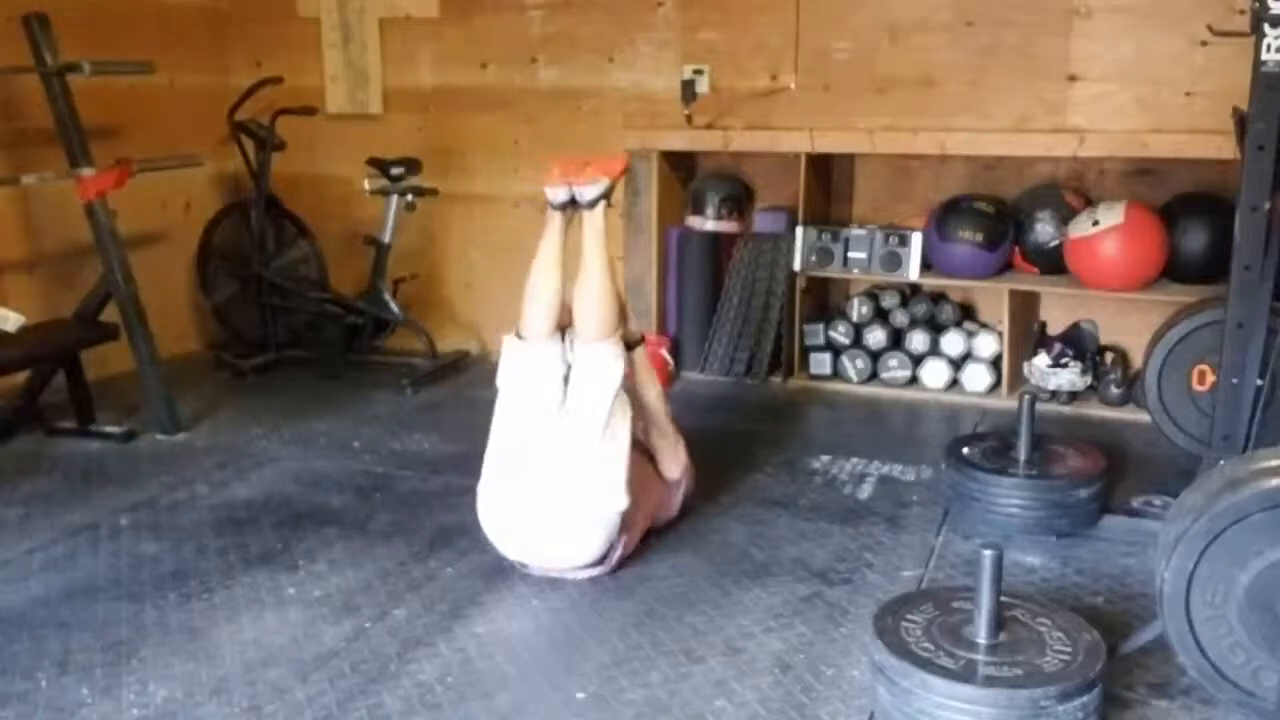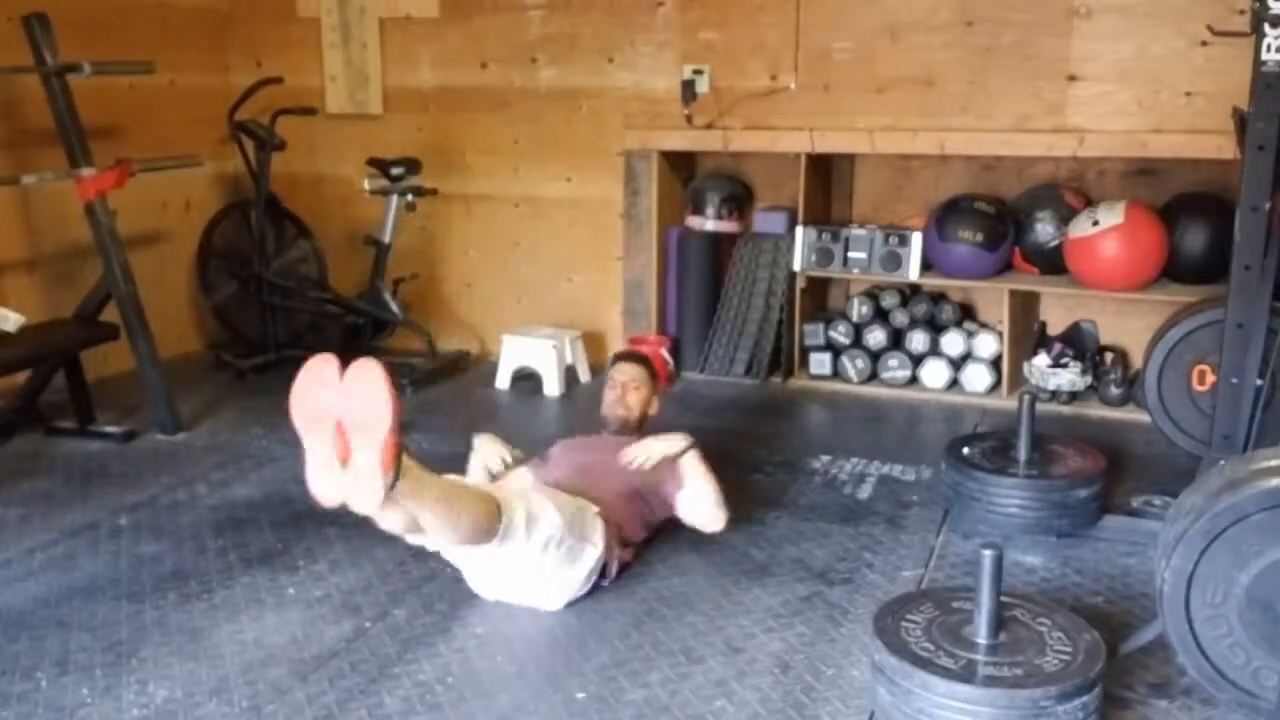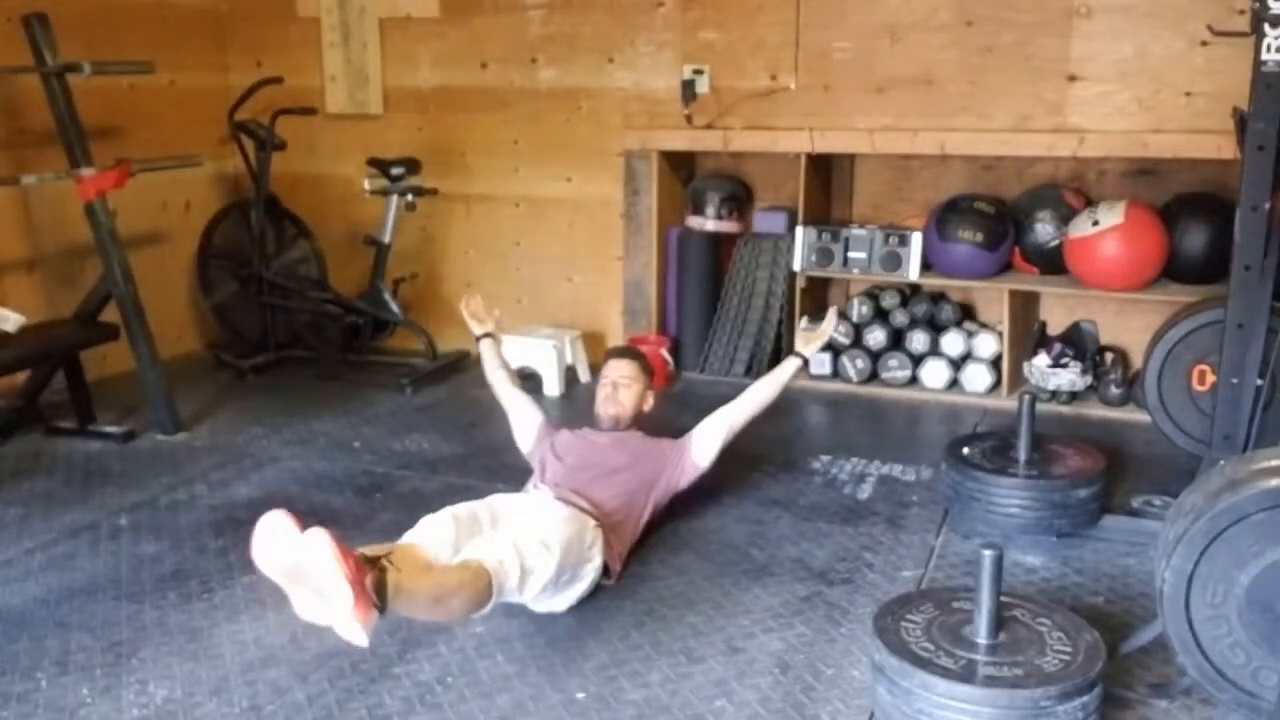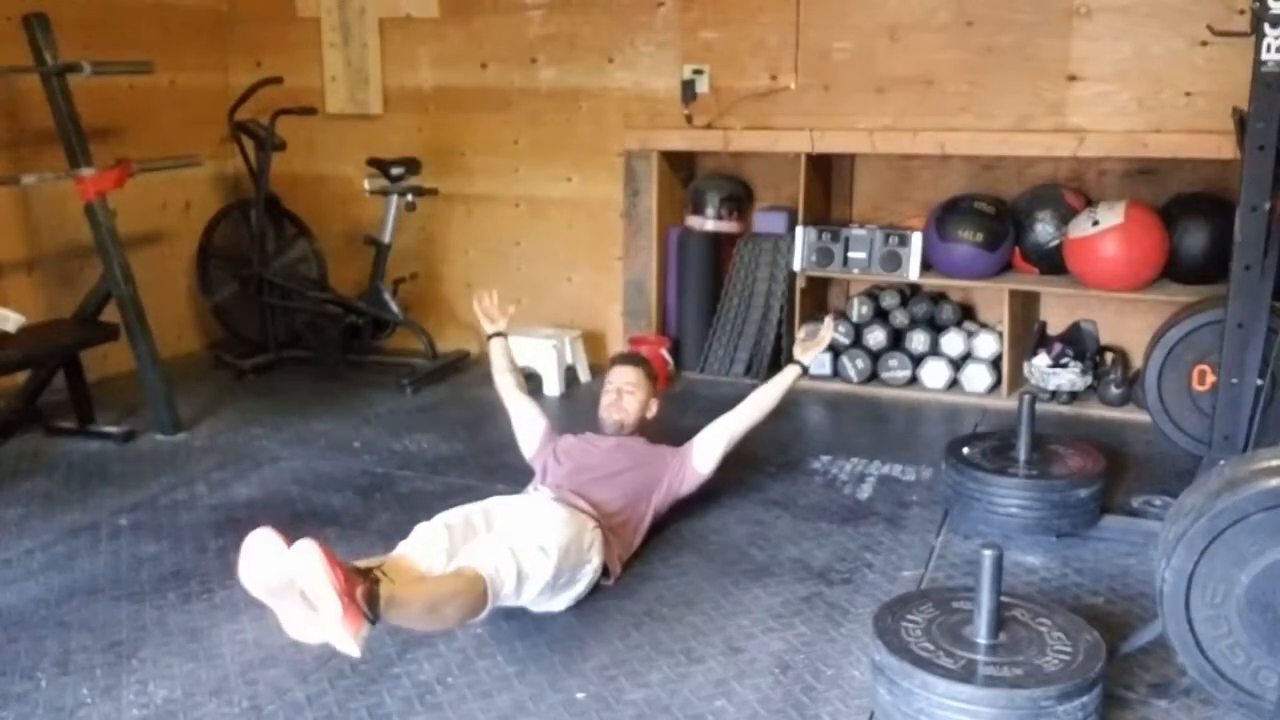
dt=0.5s
person 1, frame 1
left shoulder: (667, 475)
left elbow: (659, 421)
left wrist: (628, 340)
left knee: (598, 351)
right knee: (534, 342)
right ankle: (560, 211)
person 1, frame 2
left shoulder: (657, 472)
right shoulder: (566, 450)
left elbow: (713, 518)
left wrist: (681, 450)
right wrist: (490, 462)
left hip: (579, 537)
left knee: (484, 508)
left ankle: (382, 474)
right ankle: (368, 470)
person 1, frame 3
left shoulder: (665, 456)
right shoulder: (559, 442)
left elbow: (736, 412)
right elbow: (509, 393)
left wrist: (798, 357)
right wrist: (486, 336)
left hip: (574, 531)
right hip: (509, 508)
left knee: (483, 567)
right knee: (431, 539)
left ankle: (369, 593)
right ankle: (346, 584)
person 1, frame 4
left shoulder: (667, 463)
right shoulder: (562, 446)
left elbow: (736, 421)
right elbow: (515, 396)
left wrist: (797, 365)
right wrist: (496, 335)
left hip: (573, 531)
right hip: (513, 508)
left knee: (481, 572)
right knee: (426, 546)
left ankle: (363, 605)
right ankle: (325, 600)
